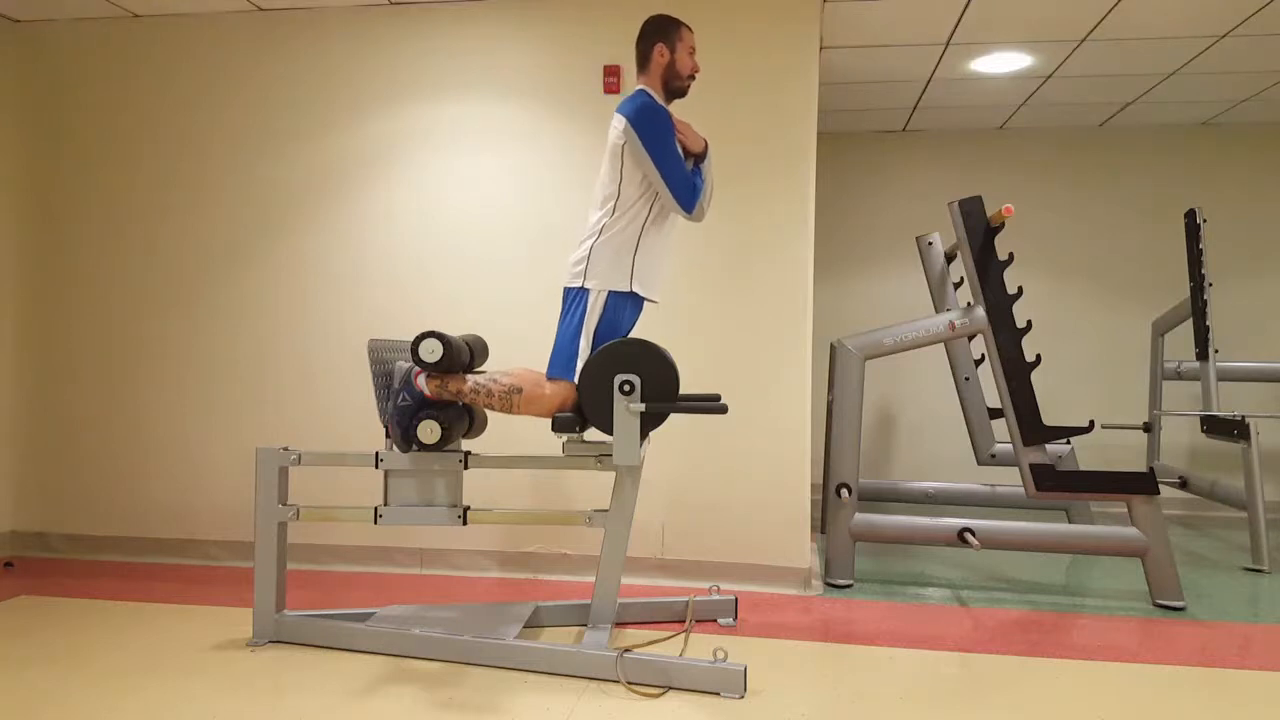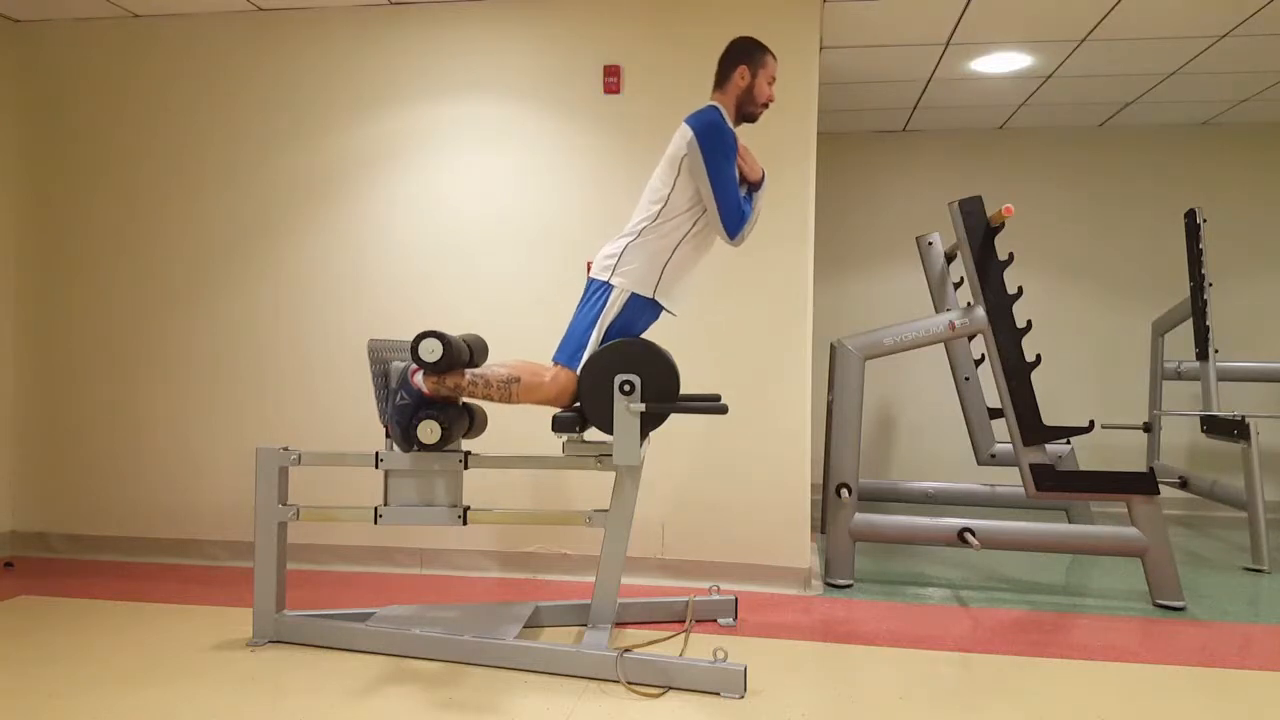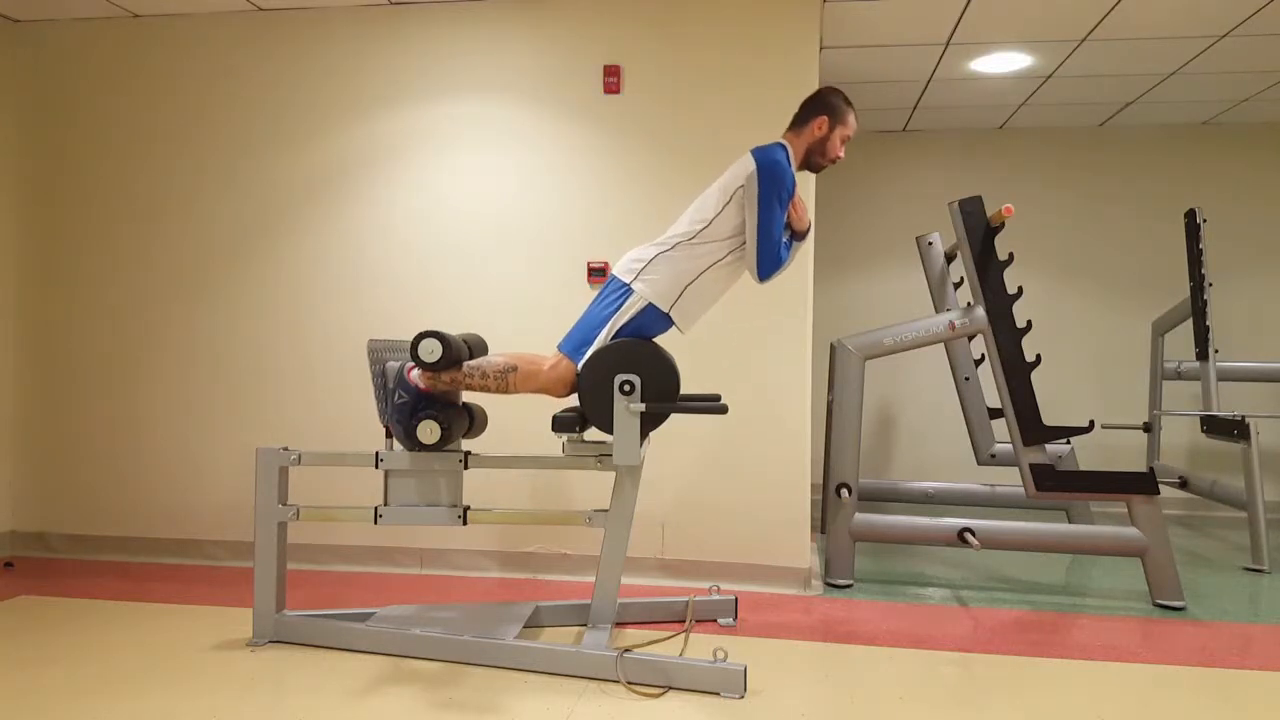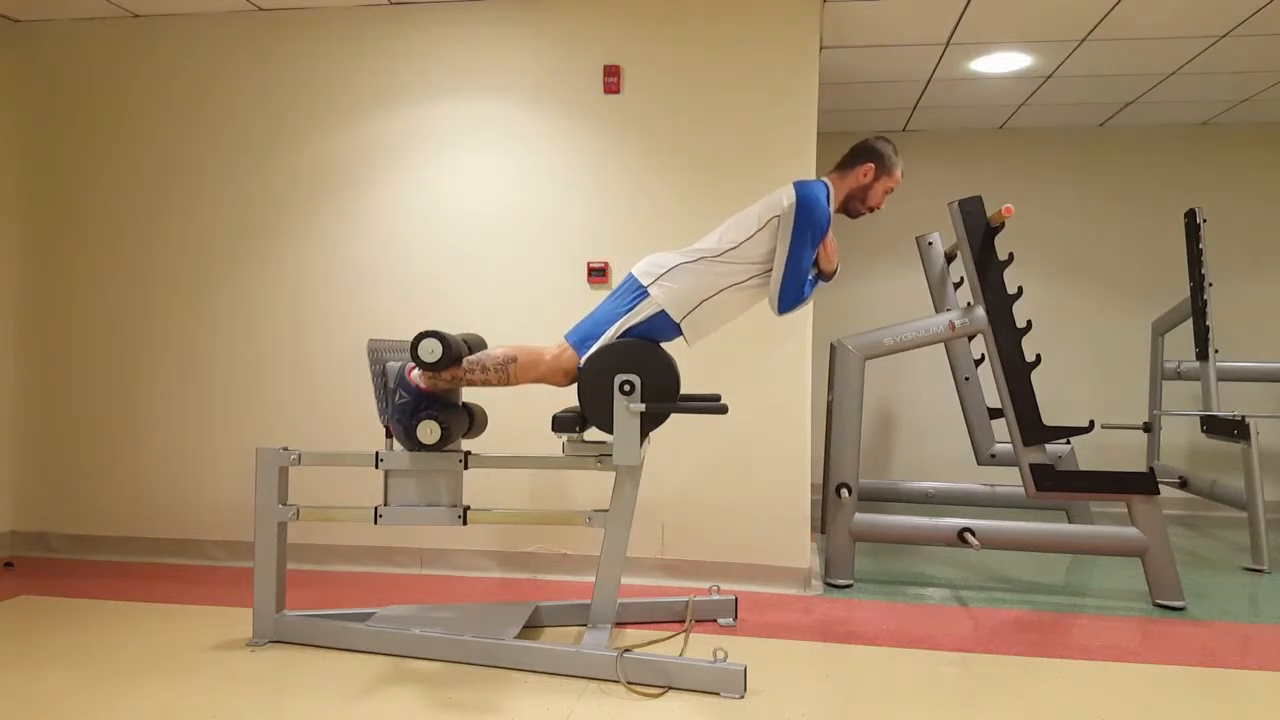
dt=1s
person 1, frame 1
left shoulder: (651, 117)
right shoulder: (647, 112)
left elbow: (698, 207)
right elbow: (689, 202)
left wrist: (699, 153)
right wrist: (694, 159)
left hip: (618, 281)
right hip: (605, 279)
left knee: (560, 387)
right knee: (559, 395)
left ankle: (440, 381)
right ankle: (424, 383)
person 1, frame 2
left shoulder: (714, 133)
right shoulder: (713, 128)
left elbow: (737, 229)
right elbow: (732, 228)
left wrist: (754, 182)
right wrist: (749, 187)
left hip: (638, 284)
right hip: (629, 280)
left knee: (564, 382)
right knee: (560, 385)
left ankle: (435, 378)
right ankle: (423, 381)
person 1, frame 3
left shoulder: (769, 167)
right shoulder: (775, 166)
left elbow: (765, 260)
right elbow: (764, 266)
left wrist: (797, 231)
right wrist: (797, 231)
left hip: (650, 290)
right hip: (650, 289)
left knee: (561, 373)
right knee: (557, 374)
left ankle: (439, 369)
right ankle: (421, 378)
person 1, frame 4
left shoulder: (807, 200)
right shoulder: (813, 203)
left elbow: (778, 287)
right elbow: (785, 298)
left wrist: (822, 268)
right wrist: (824, 271)
left hip: (664, 292)
right hip: (663, 296)
left knee: (560, 368)
right knee: (556, 363)
left ankle: (437, 368)
right ankle: (422, 378)
